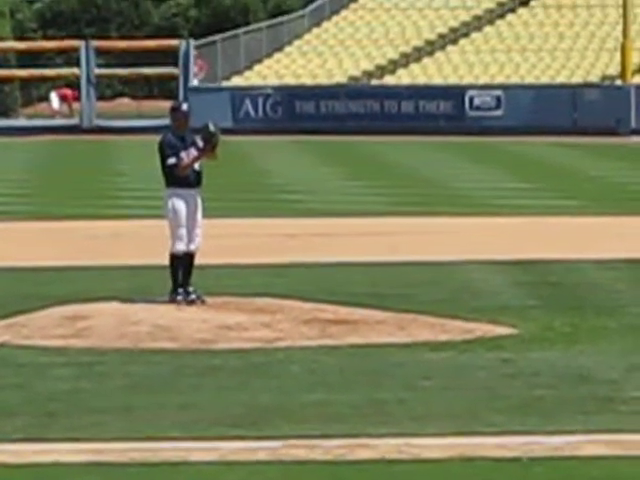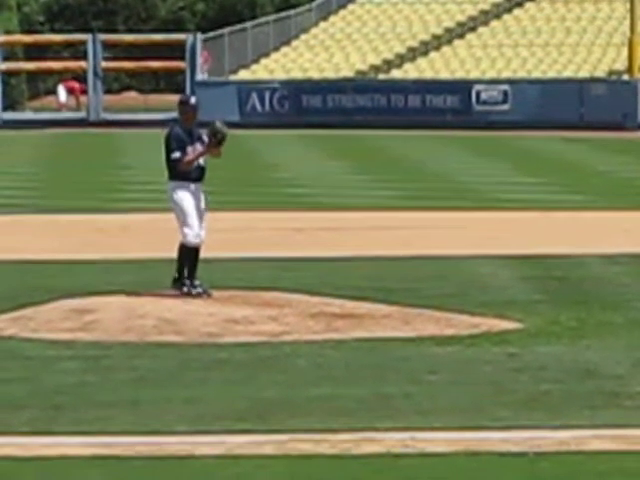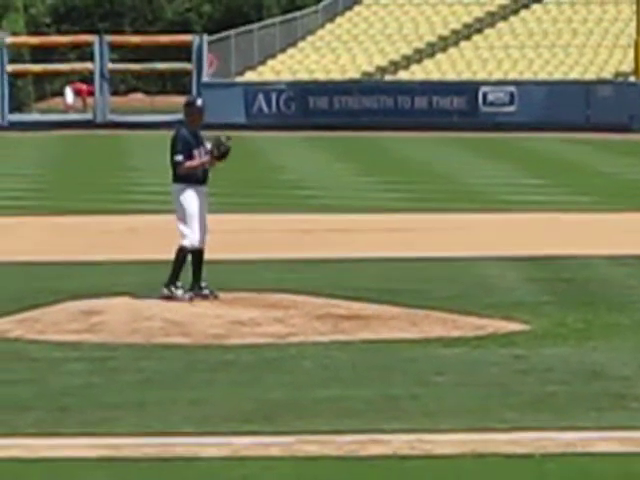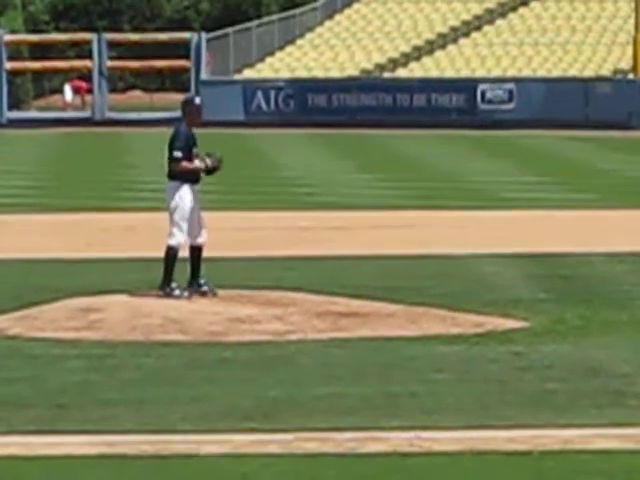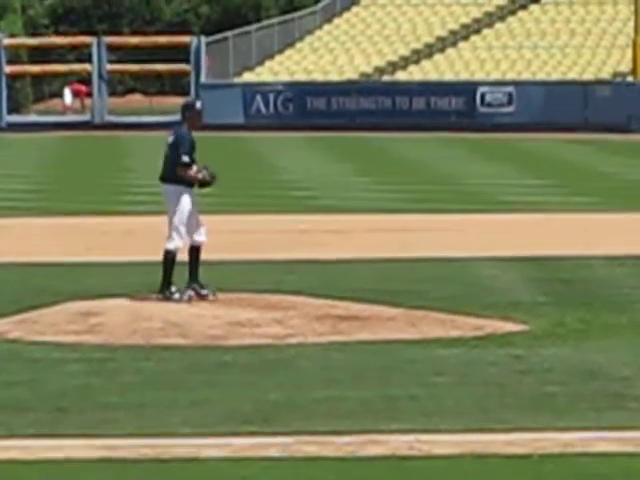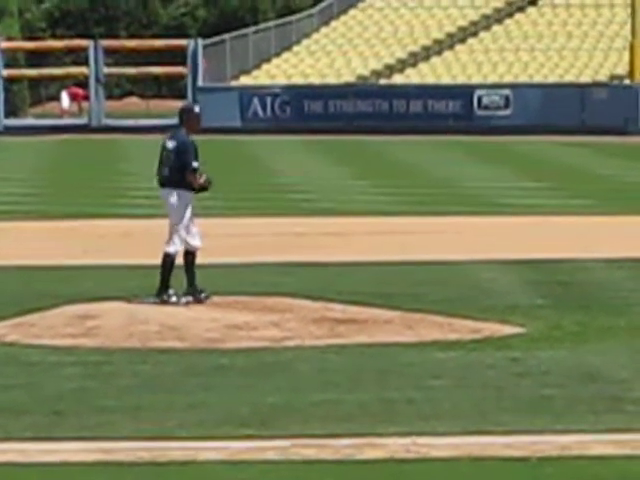
dt=0.2s
person 1, frame 1
left shoulder: (192, 137)
right shoulder: (167, 141)
left elbow: (212, 155)
right elbow: (179, 170)
left wrist: (209, 146)
right wrist: (198, 155)
left hip: (194, 193)
right hip: (177, 194)
left knee: (193, 242)
right knee: (179, 244)
left ankle: (186, 286)
right ankle: (175, 289)
person 1, frame 2
left shoulder: (197, 132)
right shoulder: (174, 134)
left elbow: (216, 153)
right elbow: (182, 165)
left wrist: (214, 143)
right wrist: (202, 151)
left hip: (196, 187)
right hip: (181, 187)
left knee: (198, 236)
right knee: (191, 233)
left ankle: (192, 281)
right ankle: (179, 279)
person 1, frame 3
left shoulder: (198, 135)
right shoulder: (181, 136)
left elbow: (209, 160)
right elbow: (180, 168)
left wrist: (217, 154)
right wrist: (205, 161)
left hip: (199, 189)
right hip: (185, 190)
left knee: (200, 239)
right knee: (190, 237)
left ankle: (197, 284)
right ankle: (171, 284)
person 1, frame 4
left shoulder: (188, 132)
right shoulder: (182, 133)
right elbow: (176, 165)
left wrist: (203, 163)
right wrist: (200, 166)
left hip: (189, 188)
right hip: (180, 188)
left knee: (198, 236)
right knee: (178, 236)
left ankle: (195, 281)
right ankle: (166, 284)
person 1, frame 5
left shoulder: (178, 134)
right shoulder: (185, 137)
right elbow: (181, 170)
left wrist: (195, 172)
right wrist: (197, 177)
left hip: (181, 190)
right hip: (178, 191)
left knee: (198, 235)
right knee: (175, 239)
left ankle: (193, 282)
right ankle: (166, 288)
person 1, frame 6
left shoulder: (170, 139)
right shoulder: (187, 143)
left elbow: (160, 171)
right elbow: (190, 177)
right wrist: (201, 183)
left hip: (172, 192)
right hip: (180, 195)
left knee: (192, 241)
right knee: (175, 243)
left ankle: (191, 288)
right ankle: (163, 291)
